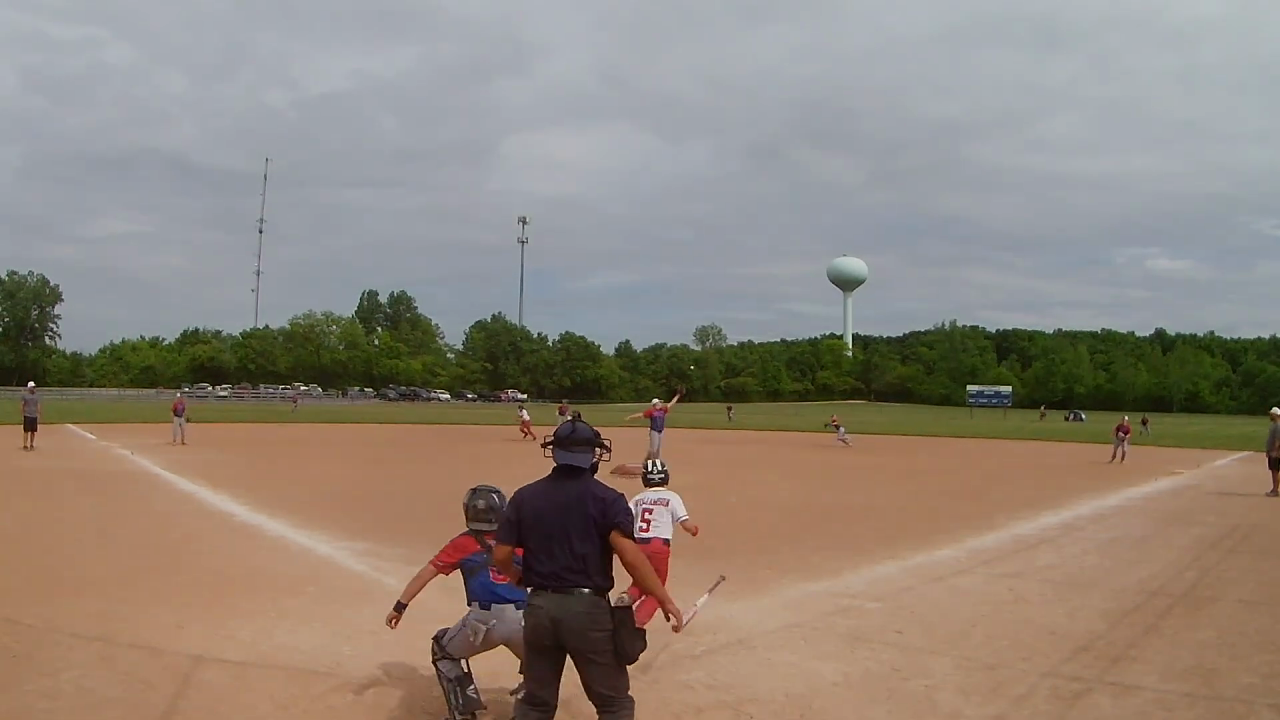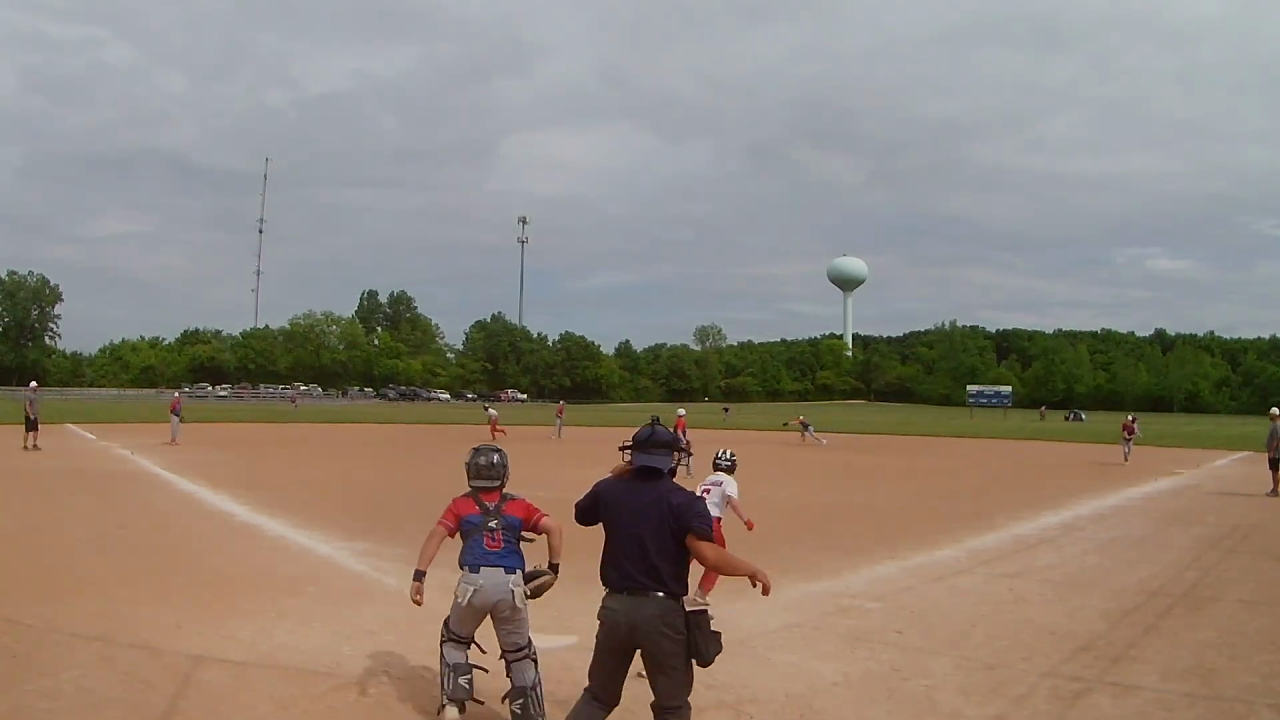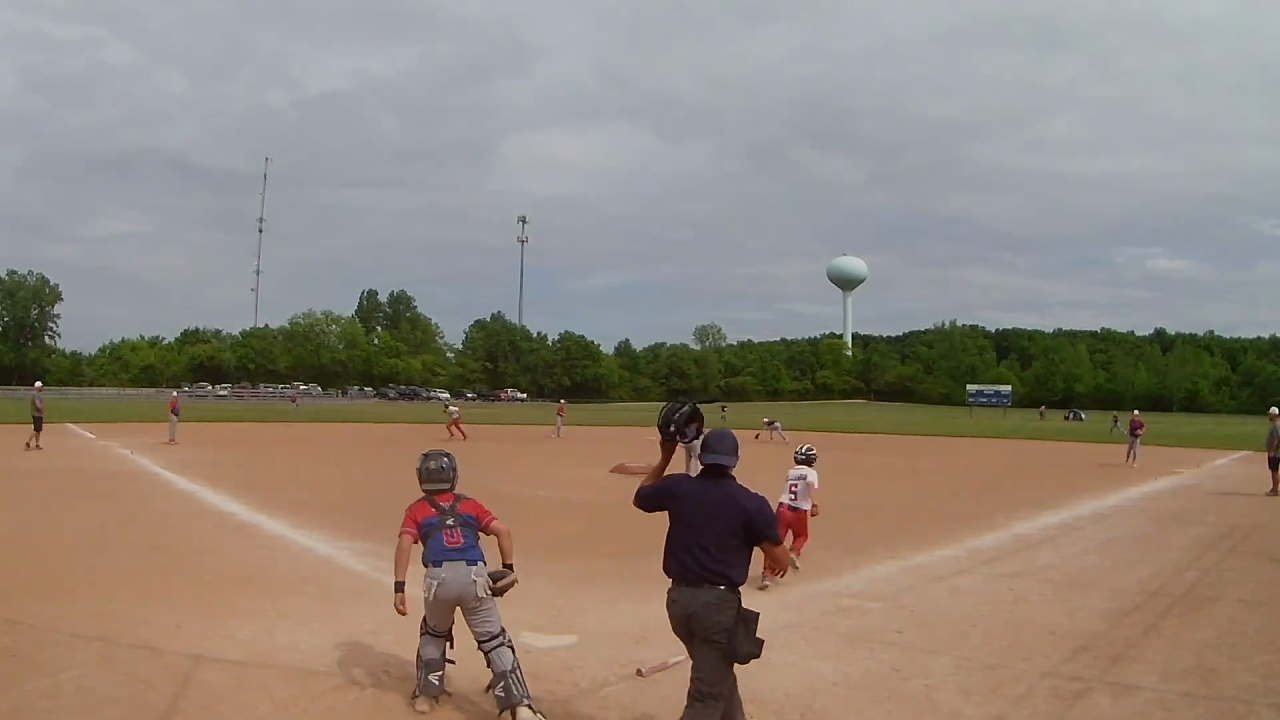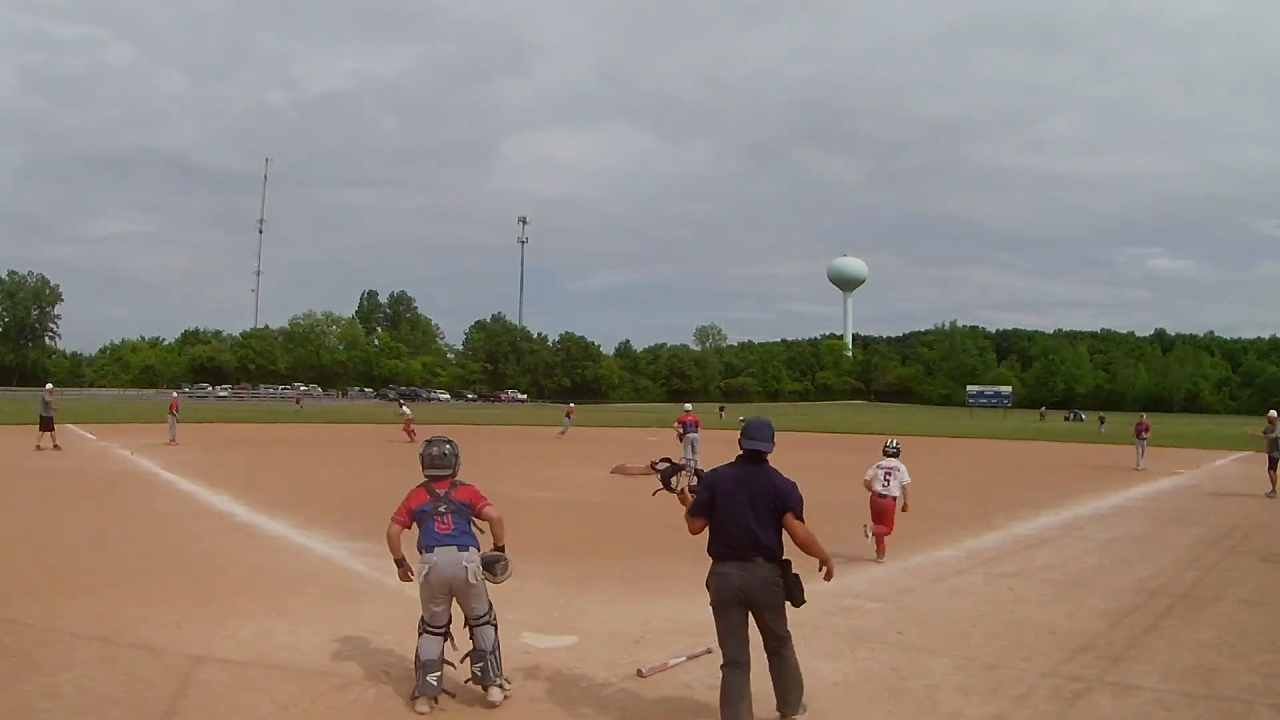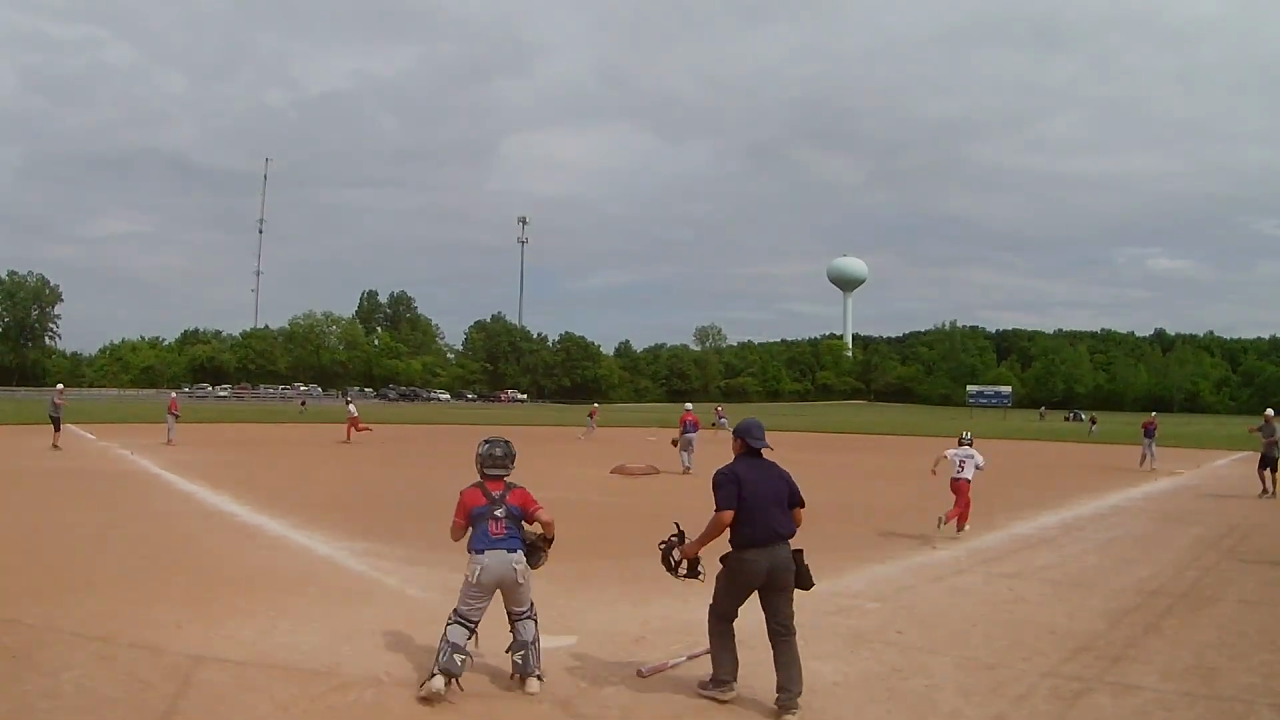
dt=0.4s
person 1, frame 1
left shoulder: (525, 497)
right shoulder: (606, 498)
left elbow: (501, 556)
right elbow: (629, 554)
left wrist: (519, 575)
right wrist: (665, 600)
left hip: (540, 607)
right hip: (587, 608)
person 1, frame 2
left shoulder: (609, 492)
right shoulder: (683, 501)
left elbow: (581, 514)
right elbow: (706, 554)
right wrist: (754, 572)
left hip: (615, 608)
right hip: (662, 612)
person 1, frame 3
left shoulder: (676, 486)
right shoulder: (751, 503)
left elbow: (640, 499)
right elbow: (778, 557)
left wrist: (665, 459)
right wrist: (786, 561)
left hip: (679, 597)
right hip: (719, 601)
left knee: (717, 674)
right knee: (708, 695)
person 1, frame 4
left shoulder: (714, 478)
right shoulder: (781, 484)
left elbow: (695, 526)
right elbow: (797, 531)
left wrist: (687, 502)
right wrist: (825, 558)
left hip: (725, 574)
right hip: (765, 573)
left knee: (734, 659)
right knee: (779, 644)
person 1, frame 5
left shoulder: (728, 473)
right shoulder: (779, 473)
left elbow: (724, 518)
right elbow: (798, 517)
left wrist: (695, 546)
left hip: (747, 558)
right hip: (782, 556)
left knee: (721, 616)
right knee: (783, 630)
left ankle: (723, 683)
person 2, frame 1
left shoulder: (462, 543)
left elbow: (427, 573)
left wrist: (400, 606)
left hip: (482, 619)
right hip: (521, 619)
left knee: (444, 649)
person 2, frame 2
left shoulder: (460, 504)
right shoulder: (518, 505)
left elbow: (435, 536)
right elbow: (554, 528)
left wrist: (419, 577)
right wrist: (553, 568)
left hip: (473, 583)
right hip: (511, 585)
left knee: (454, 638)
right knee: (519, 654)
person 2, frame 3
left shoulder: (417, 509)
right shoulder: (470, 504)
left elbow: (404, 545)
right elbow: (502, 531)
left wrist: (399, 588)
right wrist: (508, 569)
left hip: (438, 578)
right hip: (474, 577)
left knee: (434, 632)
right knee: (495, 641)
left ankle: (427, 695)
person 2, frame 4
left shoulder: (416, 494)
right shoulder: (467, 491)
left elbow: (393, 531)
right elbow: (494, 516)
left wrist: (401, 563)
right wrist: (499, 550)
left hip: (431, 564)
right hip: (466, 561)
left knee: (432, 628)
right knee: (483, 621)
left ankle: (425, 695)
right ankle: (492, 685)
person 2, frame 5
left shoulder: (469, 494)
right shoulder: (519, 493)
left elbow: (455, 534)
right elbow: (547, 520)
right wrist: (547, 541)
left hip: (482, 563)
right hip: (515, 562)
left knee: (461, 621)
right knee: (523, 616)
left ankle: (440, 677)
right ankle: (529, 677)
